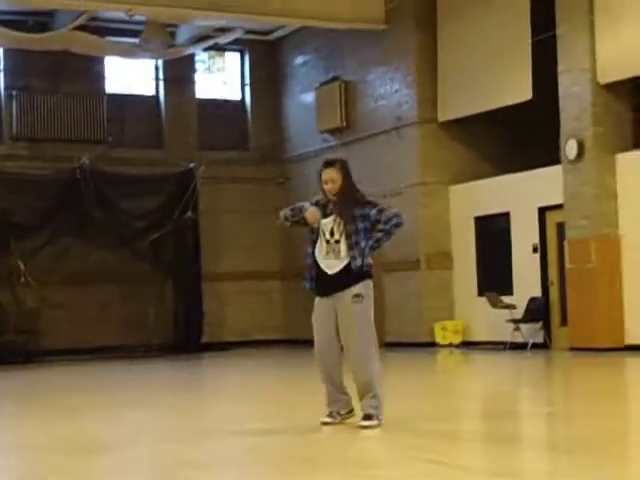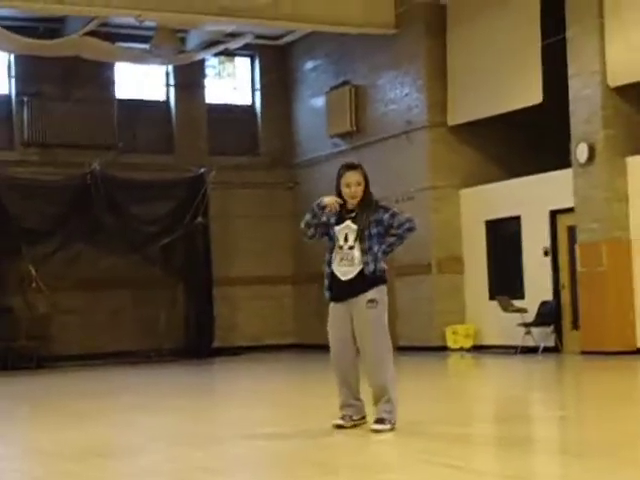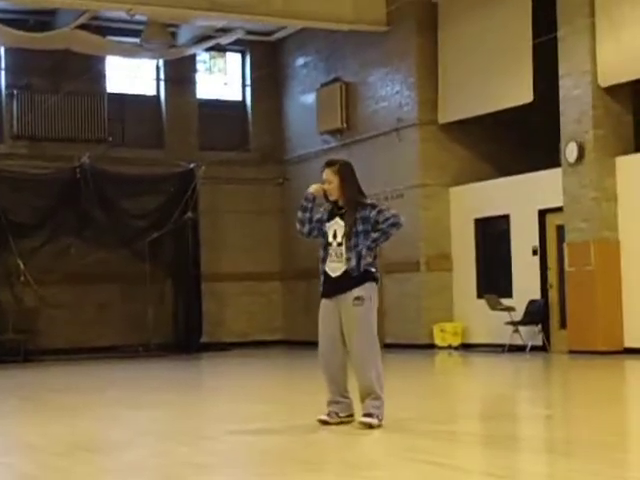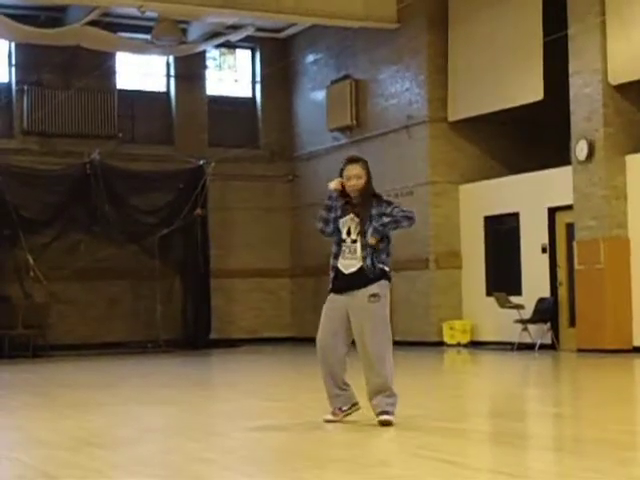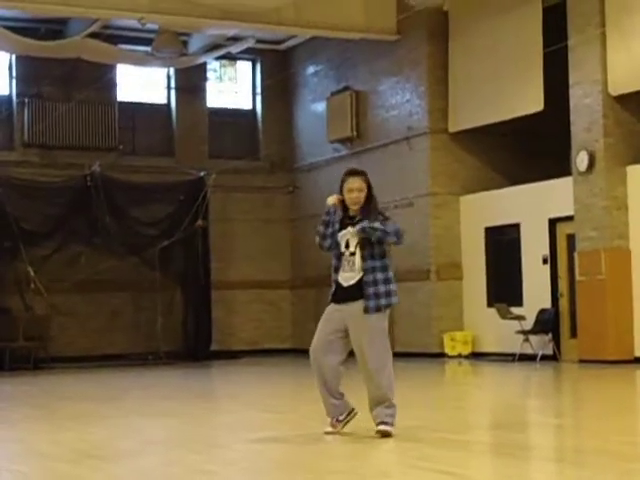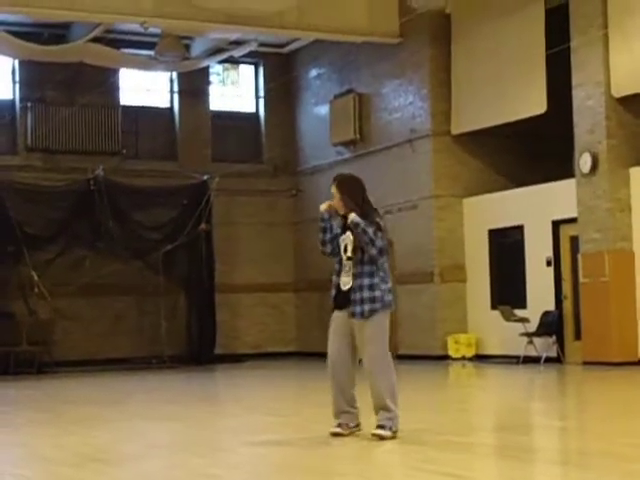
dt=0.3s
person 1, frame 1
left shoulder: (362, 207)
right shoulder: (319, 207)
left elbow: (395, 220)
right elbow: (285, 217)
left wrist: (369, 247)
right wrist: (303, 210)
left hip: (354, 285)
right hip: (324, 288)
left knee: (361, 349)
right knee: (325, 351)
left ankle: (372, 408)
right ankle: (340, 405)
person 1, frame 2
left shoulder: (376, 212)
right shoulder: (333, 216)
left elbow: (407, 224)
right elbow: (308, 231)
left wrist: (383, 251)
right wrist: (320, 205)
left hip: (368, 290)
right hip: (339, 293)
left knee: (376, 353)
right knee: (341, 355)
left ankle: (386, 412)
right ankle: (352, 410)
person 1, frame 3
left shoulder: (365, 209)
right shoulder: (327, 213)
left elbow: (394, 221)
right elbow: (305, 230)
left wrist: (369, 246)
right wrist: (309, 198)
left hip: (358, 286)
right hip: (330, 289)
left knee: (363, 349)
right knee: (329, 350)
left ankle: (373, 407)
right ankle: (340, 406)
person 1, frame 4
left shoulder: (377, 205)
right shoulder: (339, 208)
left elbow: (408, 217)
right elbow: (325, 228)
left wrist: (378, 230)
right wrist: (331, 194)
left hip: (370, 285)
right hip: (340, 287)
left knee: (374, 348)
right knee: (327, 344)
left ankle: (385, 404)
right ankle: (342, 400)
person 1, frame 5
left shoulder: (376, 218)
right shoulder: (340, 220)
left elbow: (397, 236)
right elbow: (324, 243)
left wrist: (364, 228)
right wrist: (329, 211)
left hip: (370, 299)
right hip: (339, 299)
left knee: (374, 359)
right knee: (320, 353)
left ankle: (385, 416)
right ankle: (339, 411)
person 1, frame 6
left shoulder: (370, 221)
right shoulder: (342, 224)
left elbow: (377, 250)
right elbow: (328, 249)
left wrist: (357, 222)
right wrist: (324, 217)
left hip: (369, 302)
right hip: (343, 302)
left knee: (376, 361)
right knee: (338, 361)
left ankle: (388, 419)
right ankle: (347, 418)
